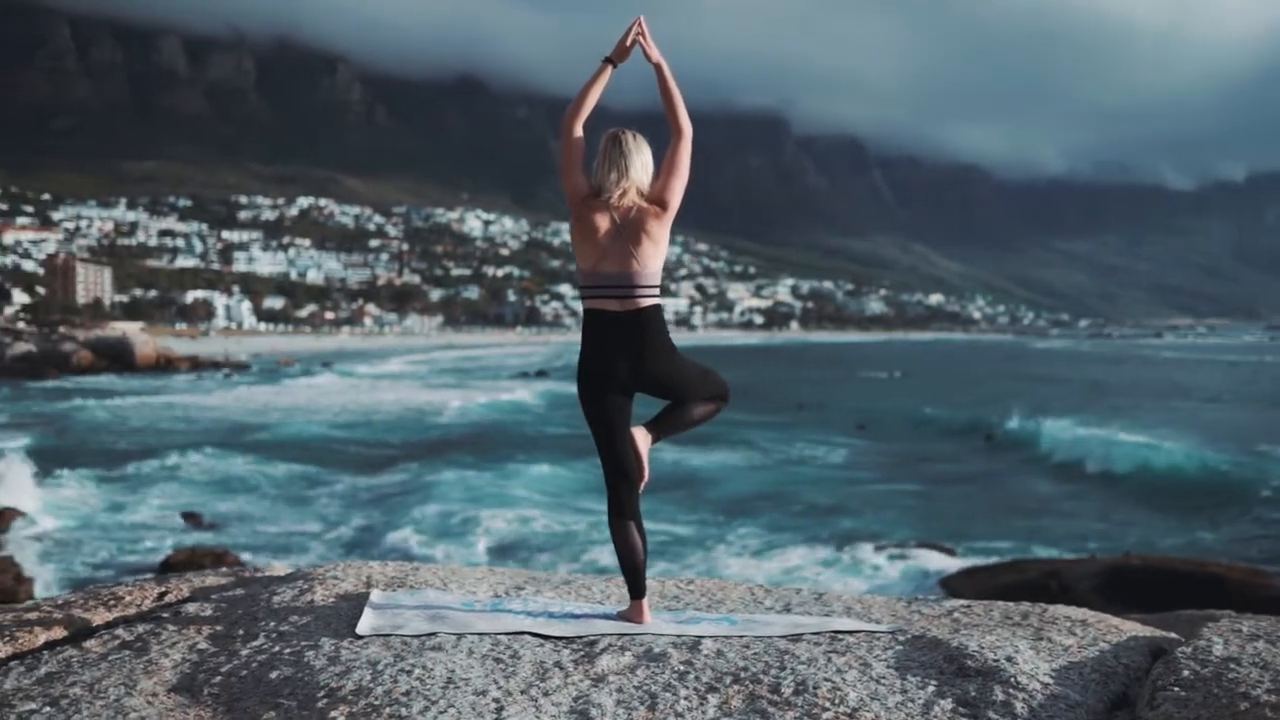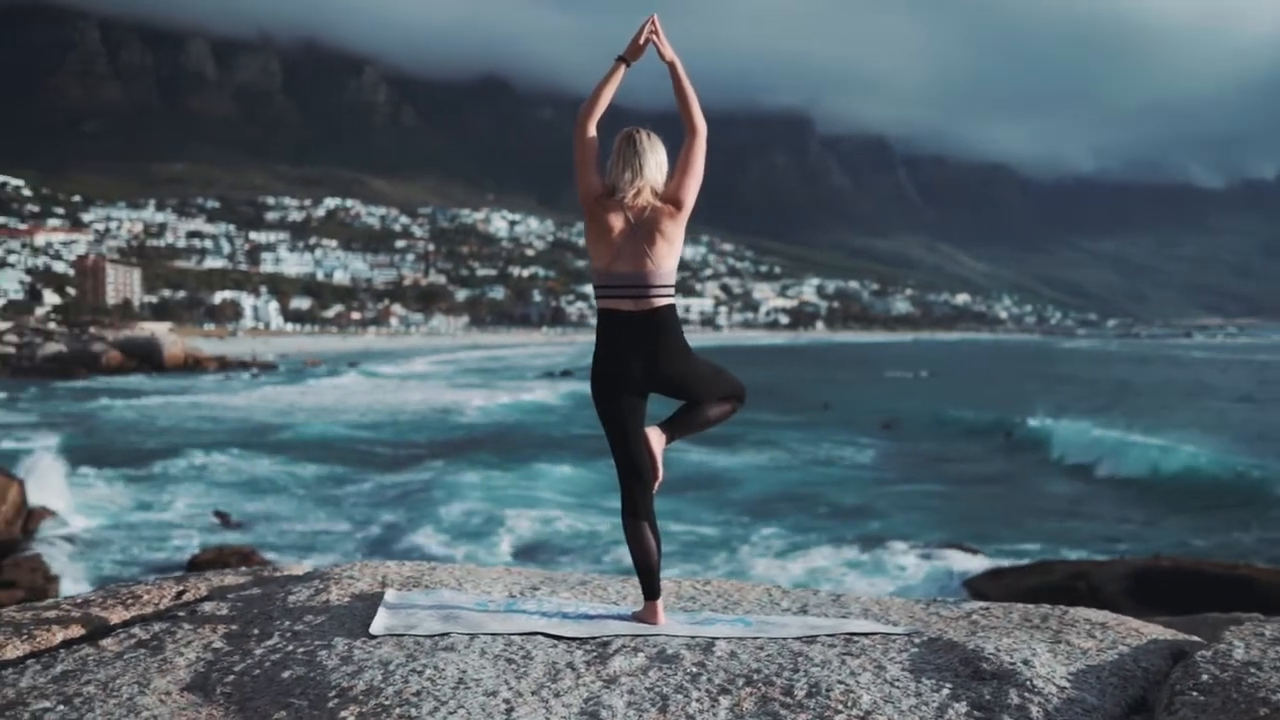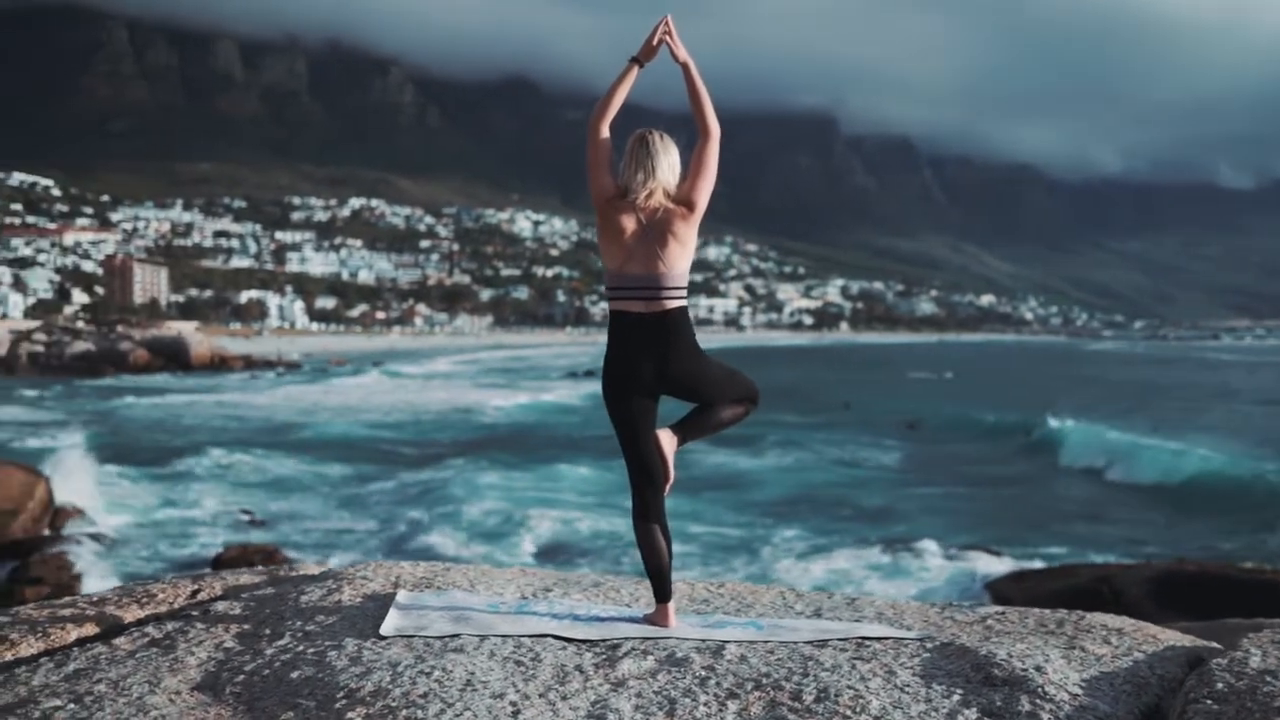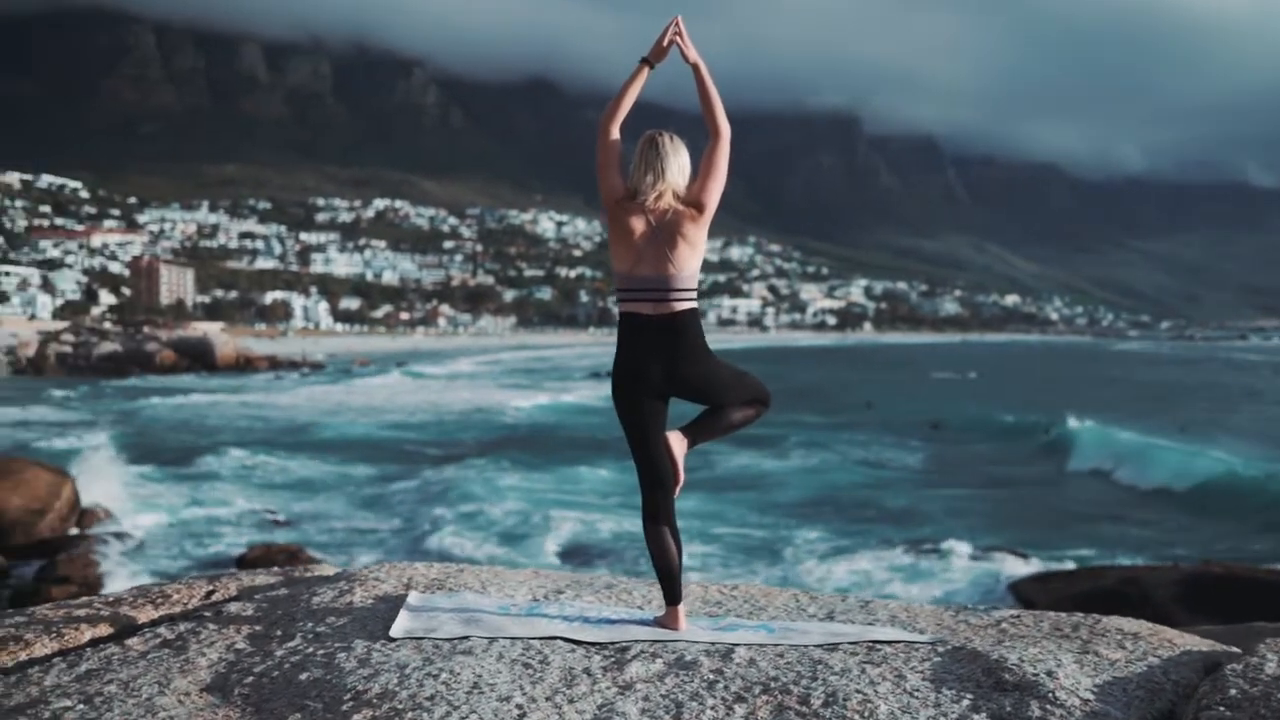
dt=0.3s
person 1, frame 1
left shoulder: (583, 212)
right shoulder: (658, 213)
left elbow: (571, 127)
right elbow: (684, 132)
left wrist: (613, 60)
right wrist: (656, 60)
left hip: (599, 357)
right hip: (650, 351)
left knee: (620, 487)
right knee: (716, 391)
left ankle: (638, 606)
right ankle: (649, 434)
person 1, frame 2
left shoulder: (597, 212)
right shoulder: (673, 213)
left elbow: (585, 127)
right elbow: (698, 131)
left wrist: (626, 60)
right wrist: (671, 60)
left hip: (613, 357)
right hip: (664, 351)
left knee: (635, 488)
right knee: (733, 393)
left ankle: (653, 607)
right ankle: (664, 435)
person 1, frame 3
left shoulder: (609, 213)
right shoulder: (686, 215)
left elbow: (598, 128)
right elbow: (711, 133)
left wrist: (639, 60)
right wrist: (684, 60)
left hip: (625, 359)
right hip: (676, 353)
left knee: (645, 490)
right knee: (745, 395)
left ankle: (664, 609)
right ankle: (675, 436)
person 1, frame 4
left shoulder: (619, 215)
right shoulder: (695, 217)
left elbow: (608, 129)
right elbow: (721, 133)
left wrist: (650, 61)
right wrist: (694, 61)
left hip: (634, 360)
right hip: (685, 355)
left knee: (655, 492)
right knee: (757, 396)
left ankle: (674, 611)
right ankle: (685, 438)
